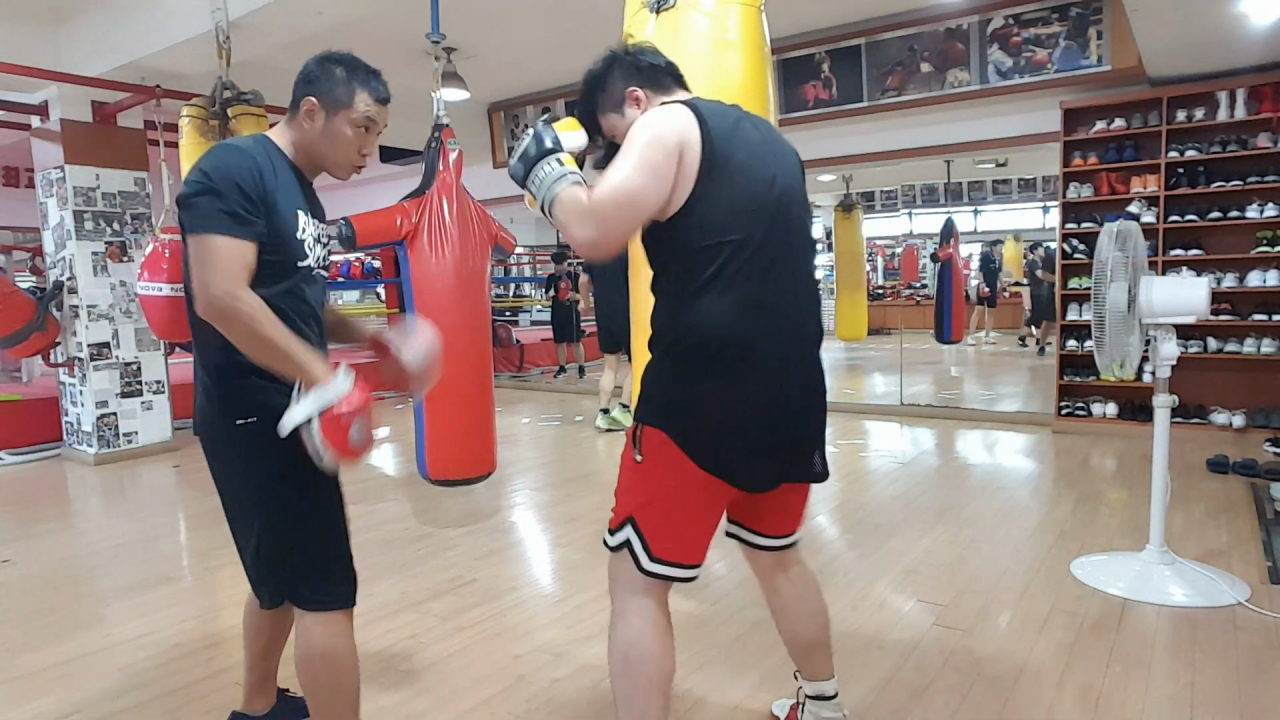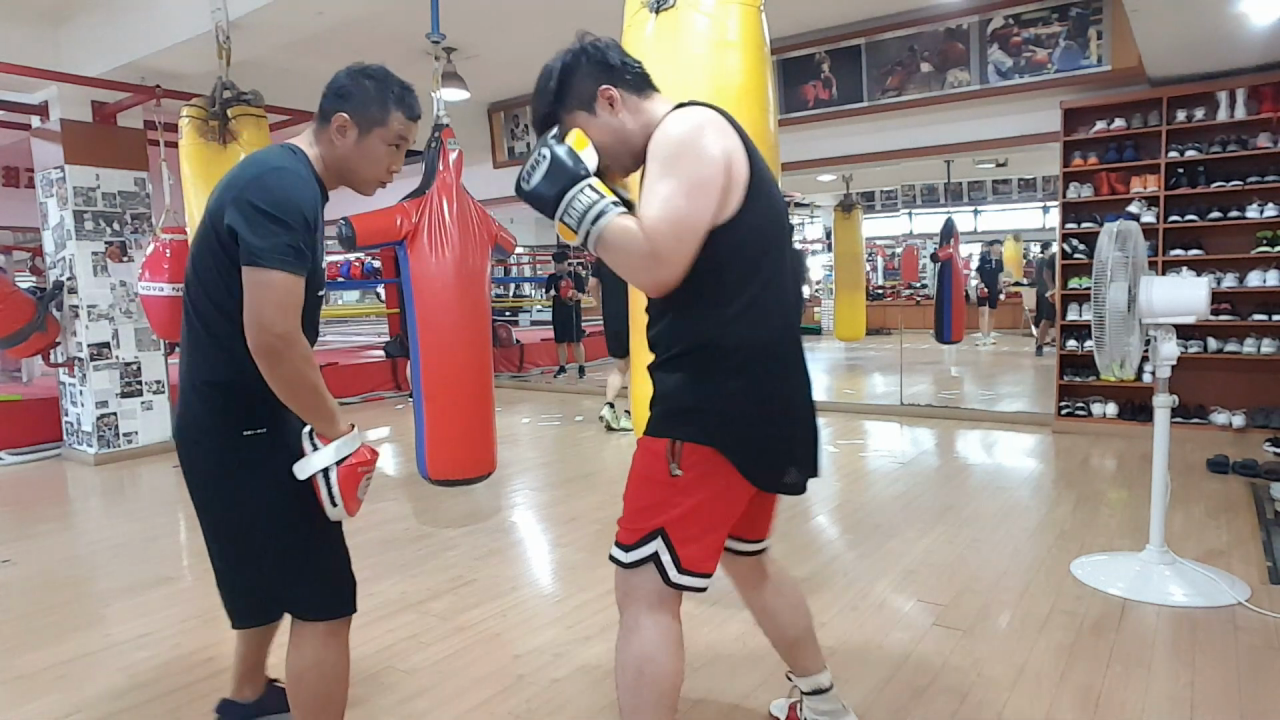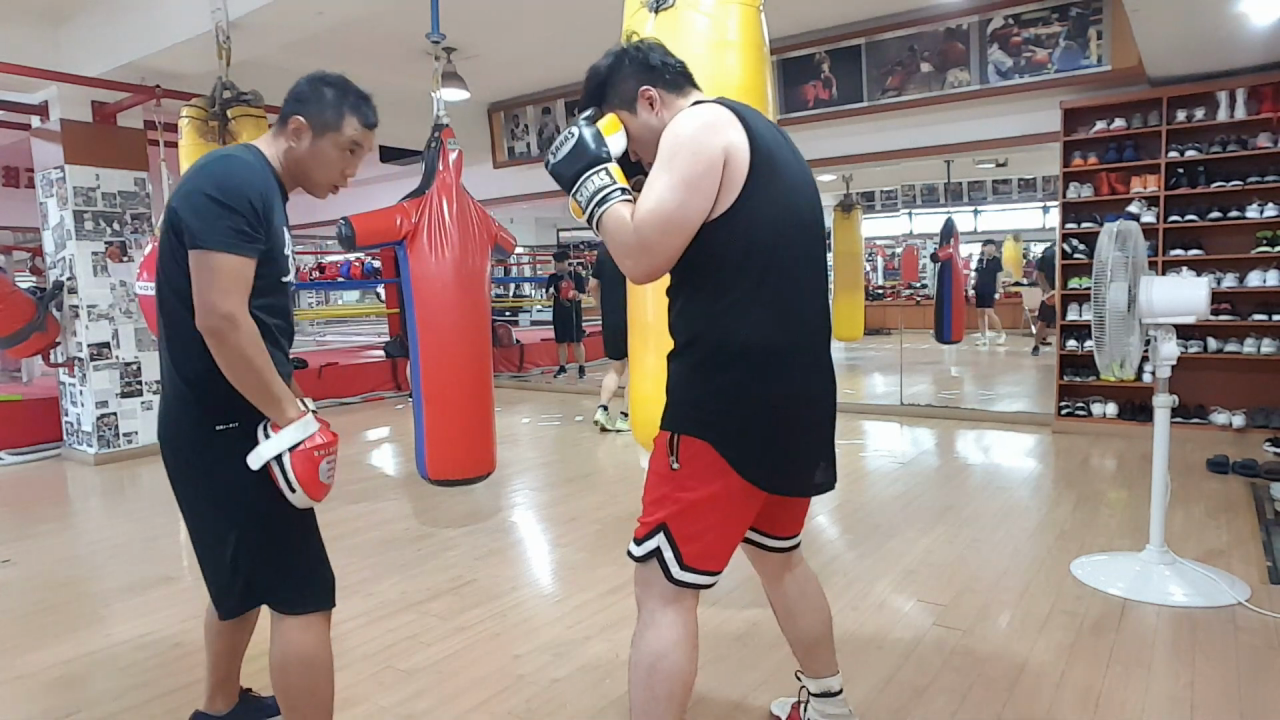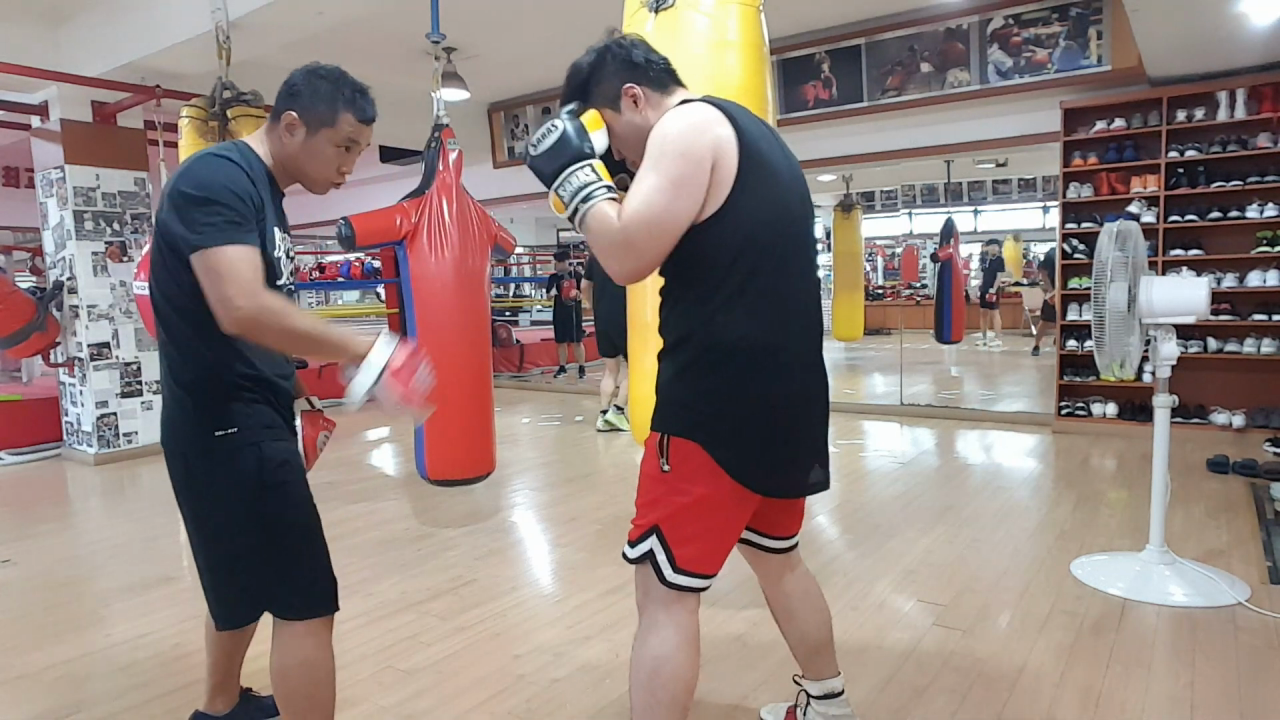
dt=0.4s
person 1, frame 1
left shoulder: (668, 124)
right shoulder: (767, 138)
left elbow: (592, 234)
left wrist: (546, 169)
left hip: (701, 397)
right hip: (786, 393)
left knee: (637, 583)
right knee: (775, 556)
person 1, frame 2
left shoulder: (686, 130)
right shoulder: (711, 137)
left elbow: (655, 269)
left wrist: (574, 193)
right wrist: (588, 194)
left hip: (713, 404)
right hip: (766, 395)
left knee: (644, 592)
right knee: (745, 557)
person 1, frame 3
left shoulder: (700, 127)
right shoulder: (763, 135)
left elbow: (643, 257)
left wrist: (591, 176)
left hip: (726, 398)
right hip: (796, 393)
left knee: (663, 589)
right knee: (777, 554)
person 1, frame 4
left shoulder: (688, 125)
right shoulder: (751, 133)
left elbow: (627, 257)
left wrist: (573, 171)
right wrist: (598, 177)
left hip: (718, 399)
right hip: (788, 393)
left knee: (662, 593)
right knee: (775, 556)
person 2, frame 1
left shoulder: (299, 192)
right shoulder: (236, 169)
right elbow: (221, 301)
left wrist: (380, 339)
right wrist: (324, 376)
left hip: (283, 412)
right hip: (254, 415)
left knee: (282, 573)
right knee: (326, 589)
person 2, frame 2
left shoulder: (287, 181)
right shoulder: (281, 187)
right elbow: (272, 338)
left wrist: (317, 422)
right wrist: (335, 429)
left hip: (236, 419)
right hip: (243, 425)
left knee: (267, 574)
right knee: (323, 602)
person 2, frame 3
left shoulder: (256, 189)
right shoulder: (231, 180)
right elbow: (220, 318)
left wrist: (283, 408)
right wrist: (290, 417)
left hip: (226, 421)
right hip: (224, 423)
left knee: (246, 573)
right knee: (303, 595)
person 2, frame 4
left shoulder: (260, 193)
right shoulder: (217, 179)
right elbow: (242, 310)
left wrist: (291, 398)
right wrist: (365, 349)
left hip: (242, 419)
right hip: (227, 424)
left knee: (246, 578)
right knee: (304, 600)
